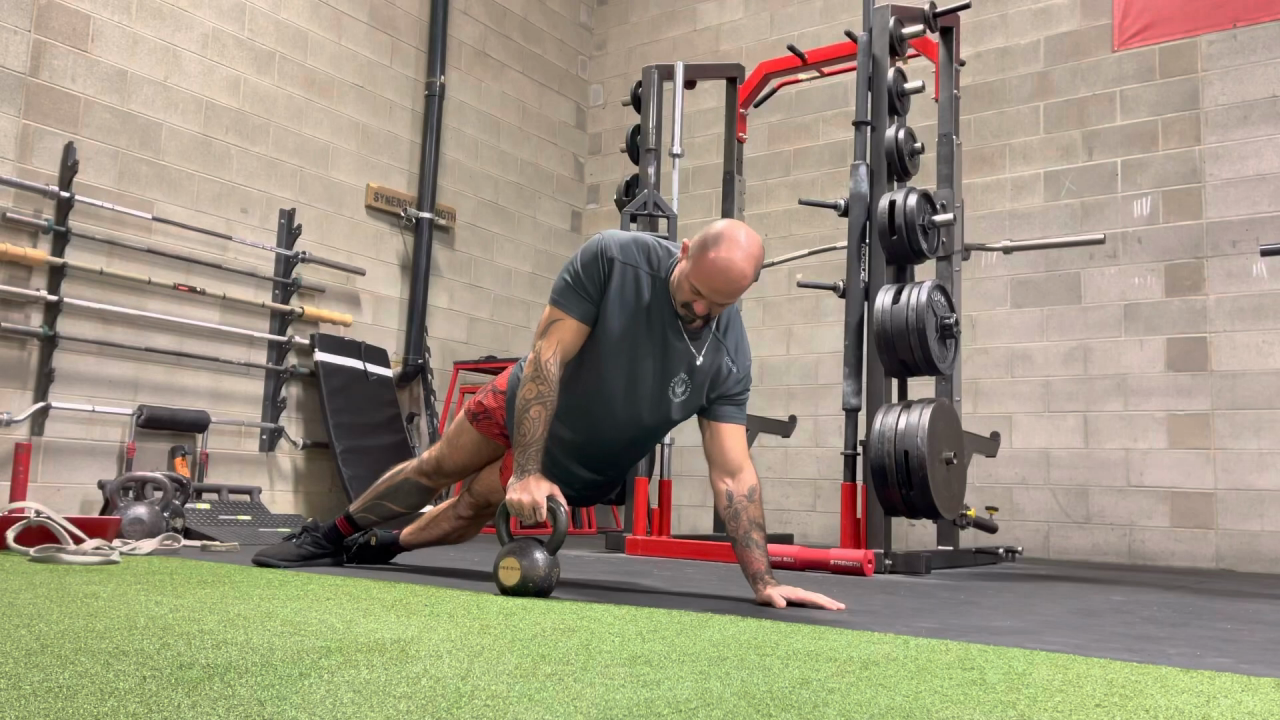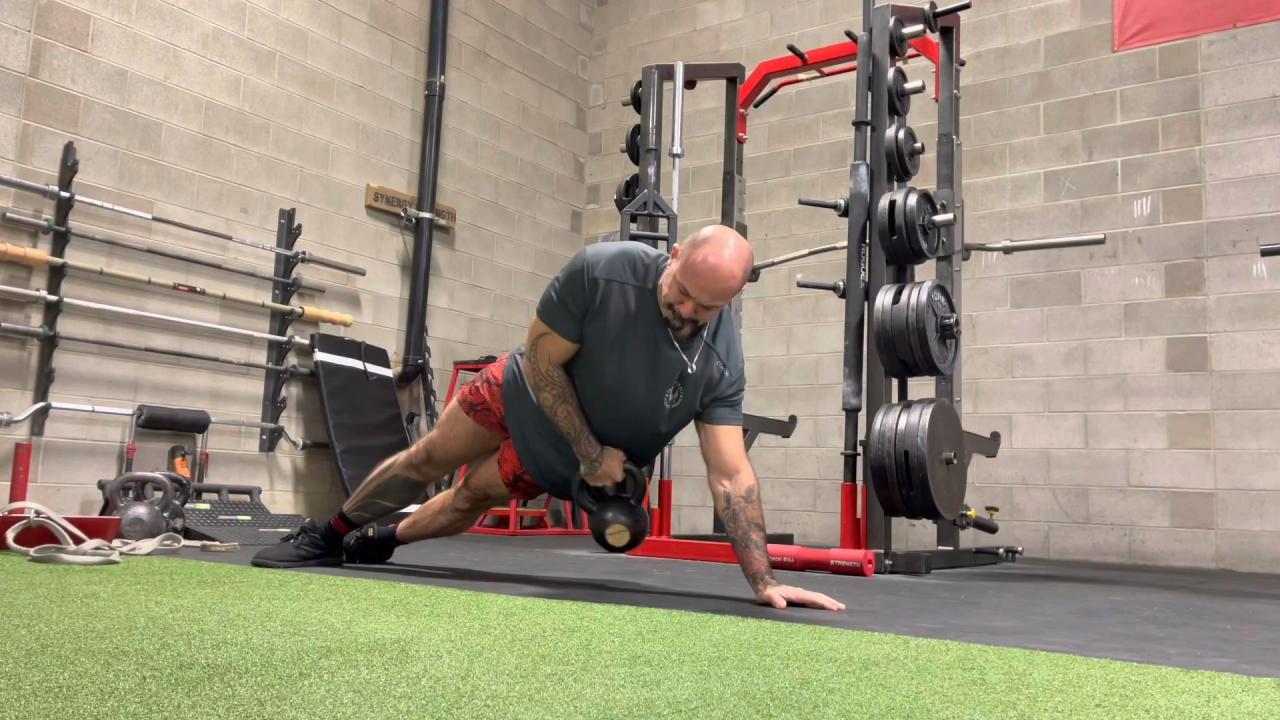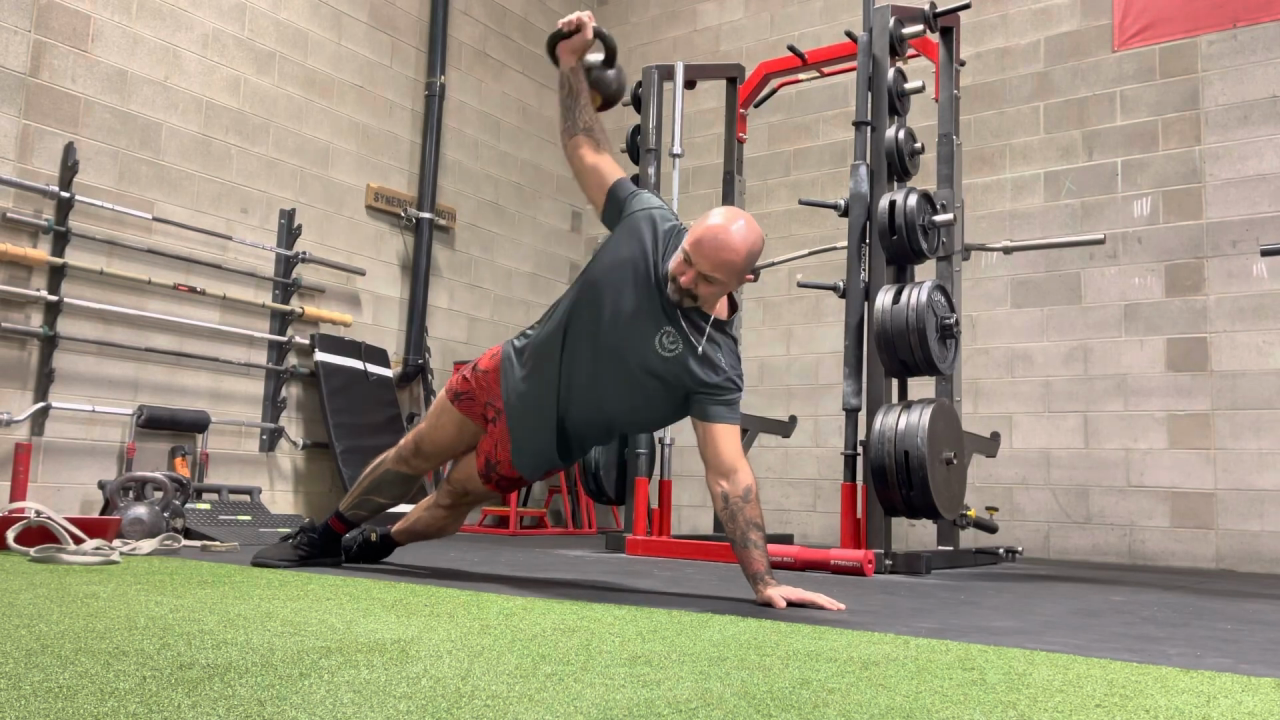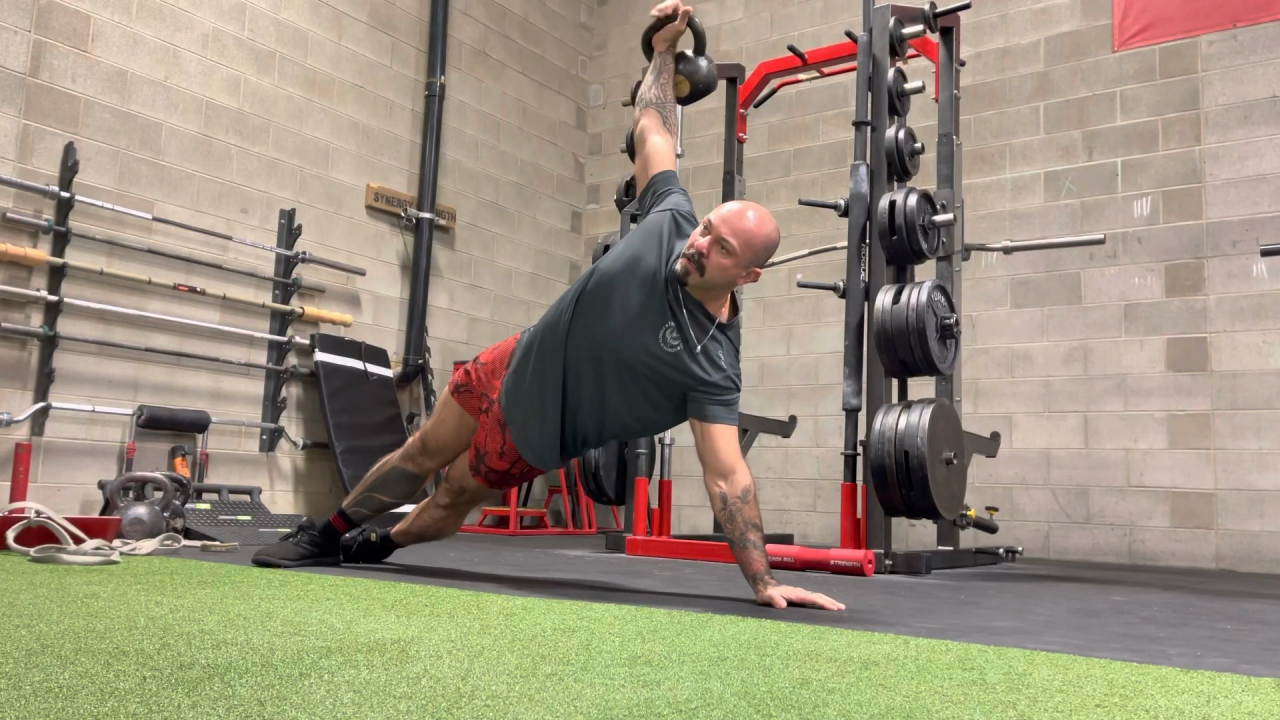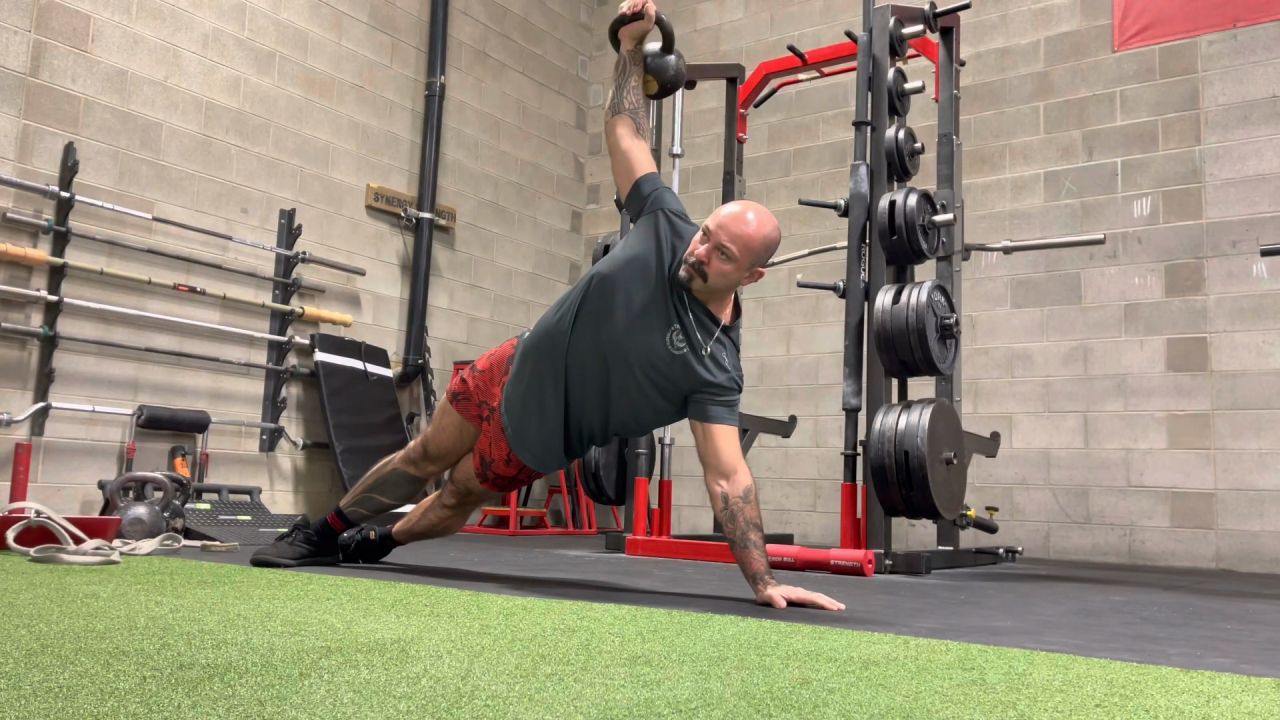
dt=1s
person 1, frame 1
left shoulder: (728, 357)
right shoulder: (611, 258)
left elbow: (732, 475)
right elbow: (548, 356)
left wrist: (764, 580)
right wrist: (526, 471)
left hip: (581, 467)
right hip: (526, 403)
left knee: (474, 508)
right knee: (437, 469)
left ankle: (380, 547)
right ankle: (333, 535)
person 1, frame 2
left shoulder: (720, 362)
right shoulder: (600, 270)
left elbow: (730, 473)
right elbow: (541, 362)
left wrist: (763, 580)
right wrist: (591, 454)
right hip: (521, 392)
left knee: (472, 498)
right knee: (426, 461)
left ankle: (376, 542)
right ankle: (329, 535)
person 1, frame 3
left shoulder: (713, 362)
right shoulder: (650, 224)
left elbow: (728, 475)
right elbow: (585, 149)
left wrist: (764, 582)
right wrist: (572, 66)
left hip: (535, 436)
right hip: (511, 373)
left knee: (456, 497)
right knee: (416, 455)
left ankle: (370, 547)
right ankle: (326, 537)
person 1, frame 4
left shoulder: (712, 361)
right shoulder: (671, 219)
left elbow: (727, 476)
right elbow: (652, 129)
left wrist: (763, 581)
left hip: (538, 426)
right hip: (517, 366)
left knee: (457, 495)
right knee: (421, 454)
left ankle: (372, 544)
right ankle: (329, 534)
person 1, frame 5
left shoulder: (714, 363)
right shoulder: (667, 227)
left elbow: (728, 476)
right elbow: (625, 136)
left wrist: (764, 581)
left hip: (540, 429)
right hip: (515, 368)
left knee: (460, 495)
right knee: (424, 457)
left ankle: (370, 543)
right ankle: (324, 534)
